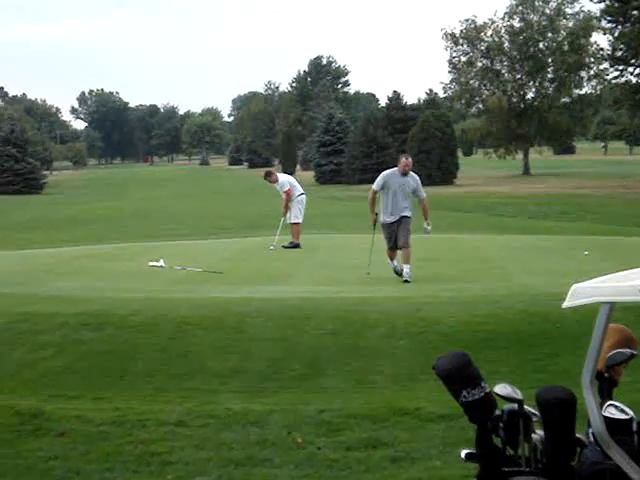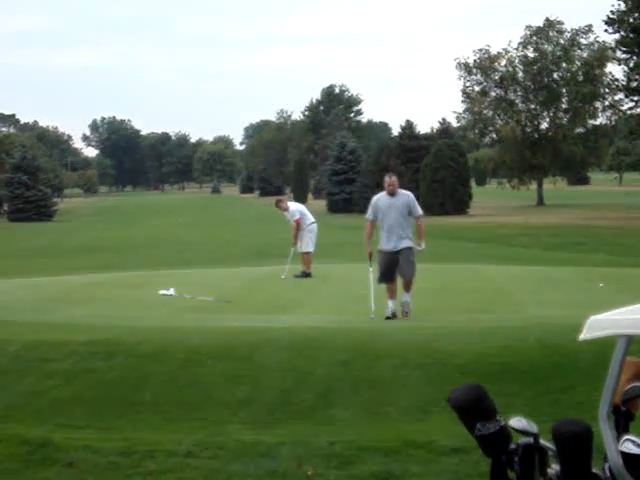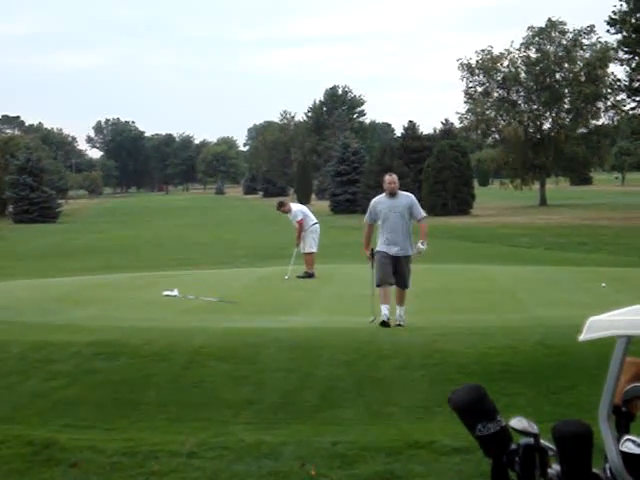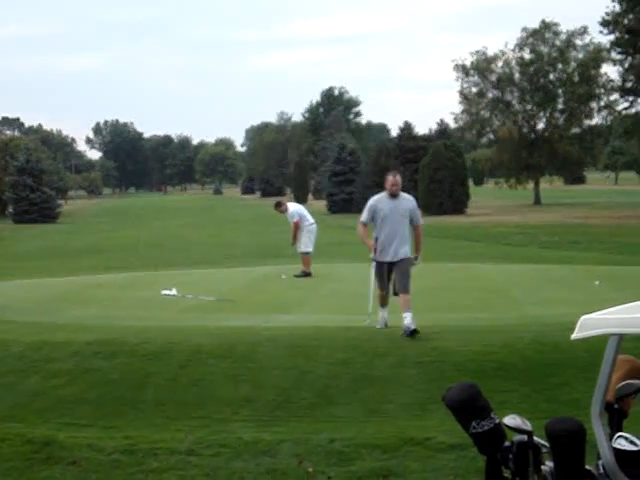
dt=0.7s
person 1, frame 1
left shoulder: (415, 179)
right shoulder: (386, 175)
left elbow: (422, 201)
right elbow: (373, 193)
left wrist: (427, 221)
right wrist: (373, 213)
left hip: (404, 216)
right hip: (387, 218)
left knee: (404, 243)
right knee: (392, 247)
left ankle: (406, 272)
right ankle: (392, 262)
person 1, frame 2
left shoulder: (408, 197)
right shoulder: (376, 200)
left elbow: (418, 218)
right elbow: (370, 223)
left wrist: (420, 240)
right wrist: (368, 245)
left hip: (405, 244)
right hip: (386, 247)
left knee: (408, 275)
right knee: (389, 279)
left ankle: (406, 299)
right ankle: (392, 308)
person 1, frame 3
left shoulder: (409, 199)
right shoulder: (376, 203)
left elbow: (422, 219)
right elbow: (369, 225)
left wrist: (422, 241)
right wrist: (366, 248)
left hip: (404, 250)
right hip: (384, 249)
left knee: (401, 285)
right knee: (384, 281)
left ankle: (400, 314)
right ankle: (385, 314)
person 1, frame 4
left shoulder: (410, 201)
right shoulder: (375, 201)
left elbow: (417, 228)
right elbow: (362, 224)
left wrist: (417, 253)
right wrist: (368, 242)
left hip: (403, 254)
right hip: (381, 254)
left knee: (403, 288)
right knee: (383, 289)
left ankle: (408, 324)
right ankle: (383, 315)
